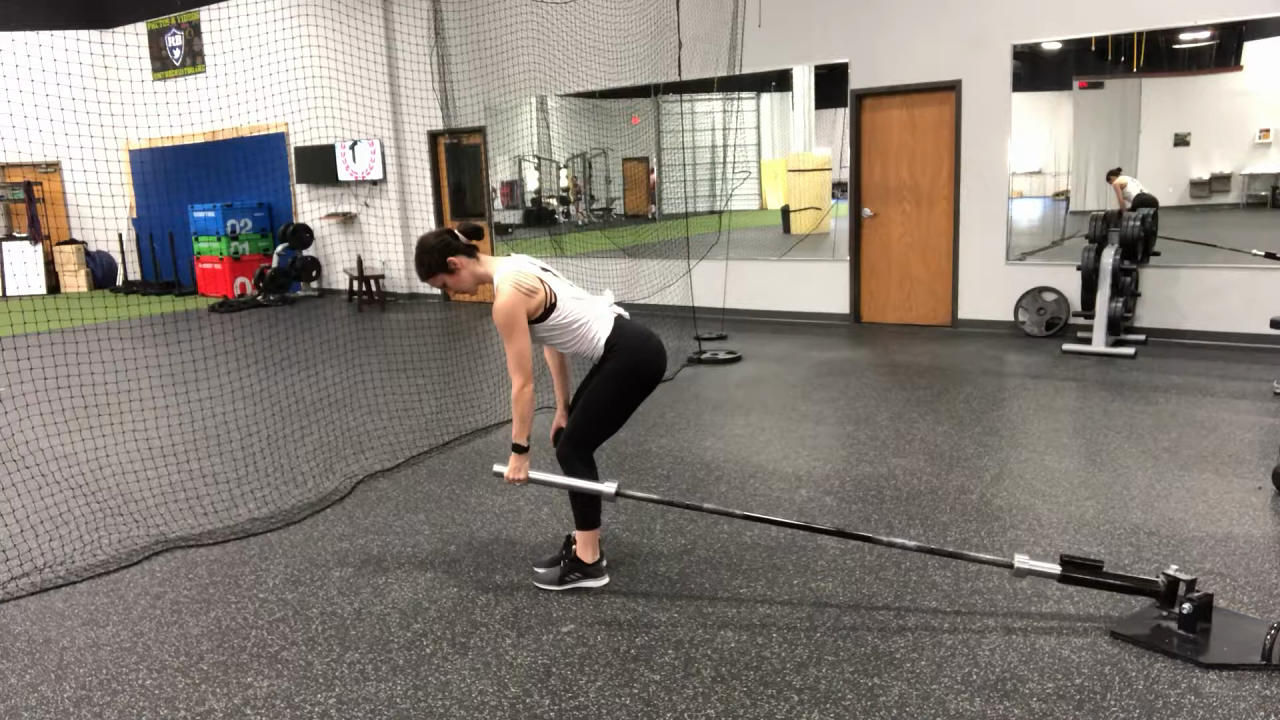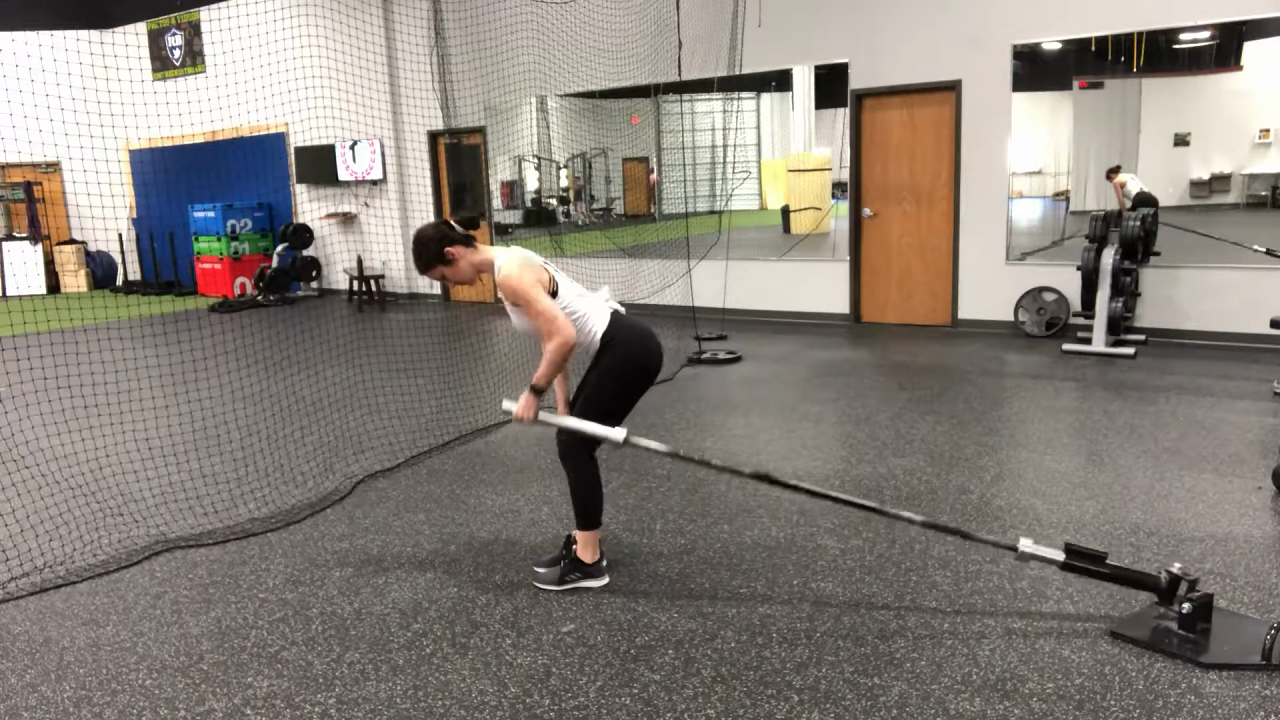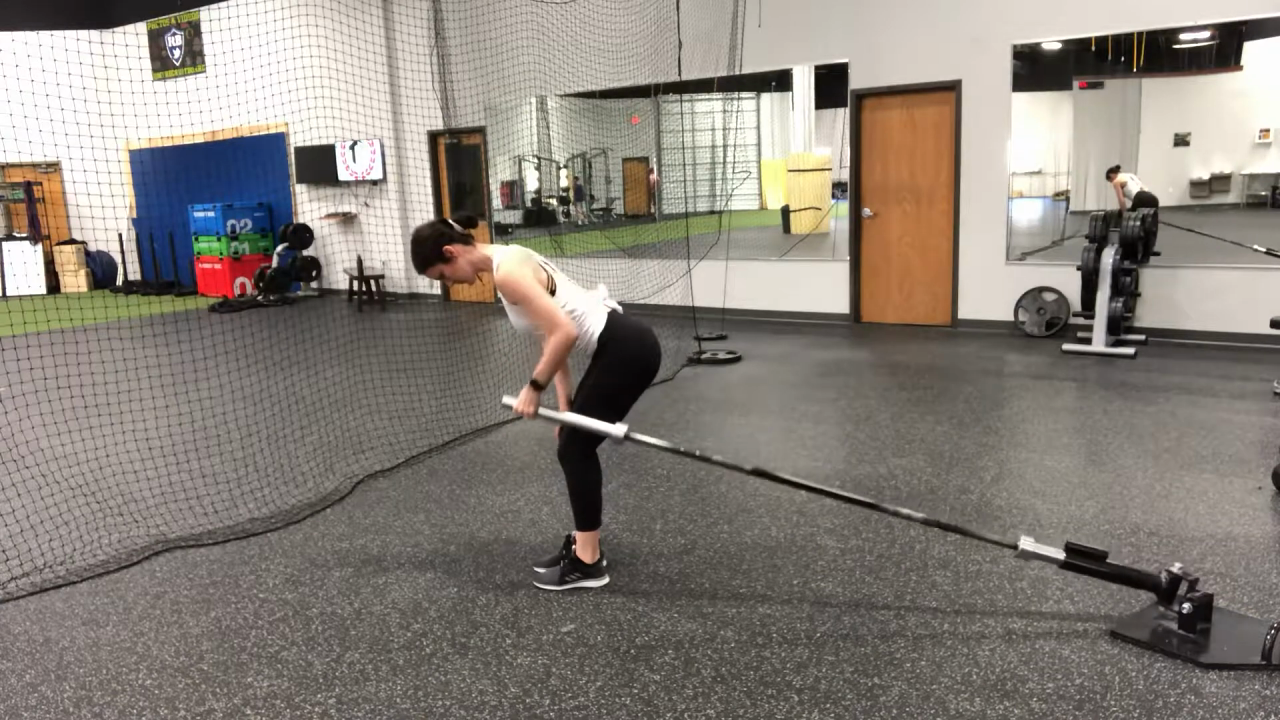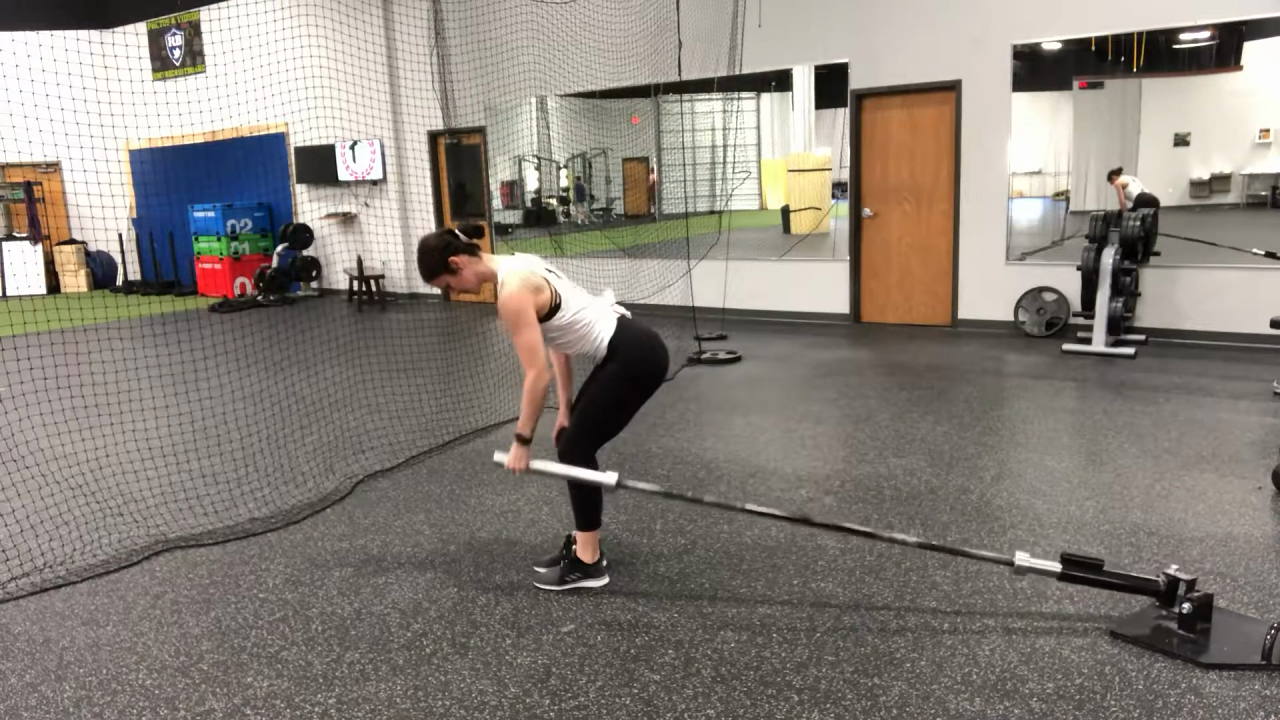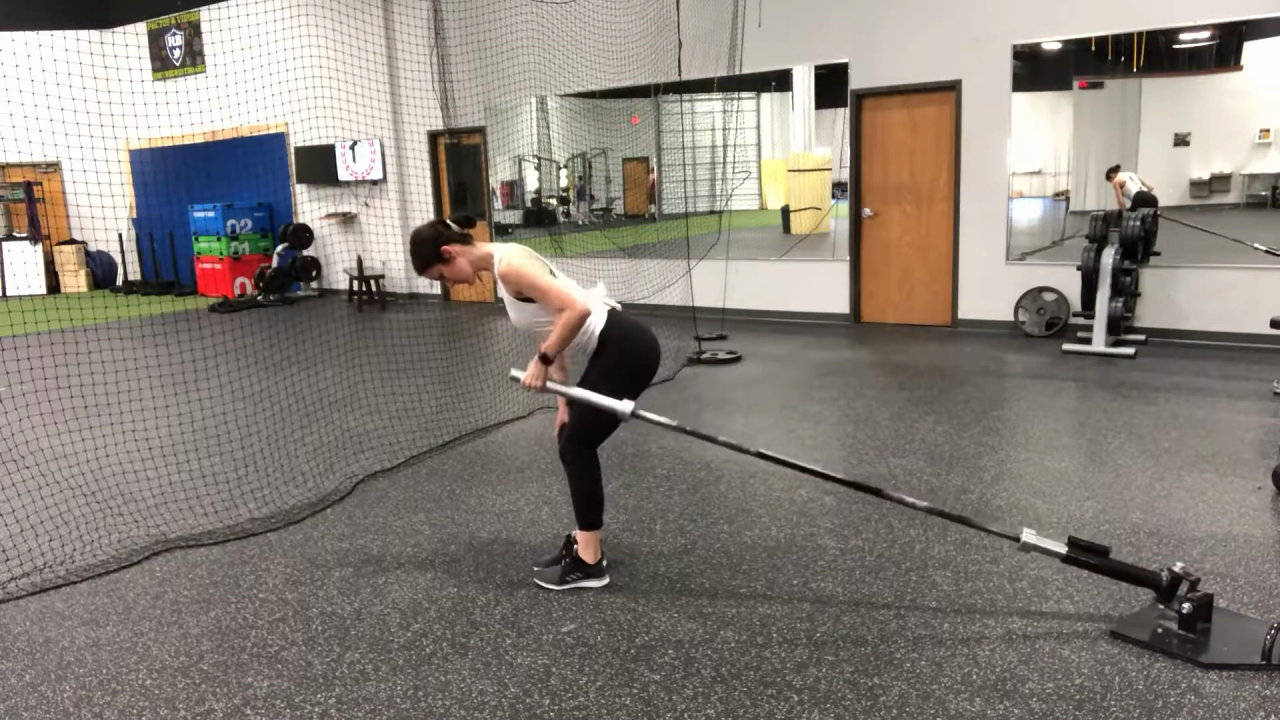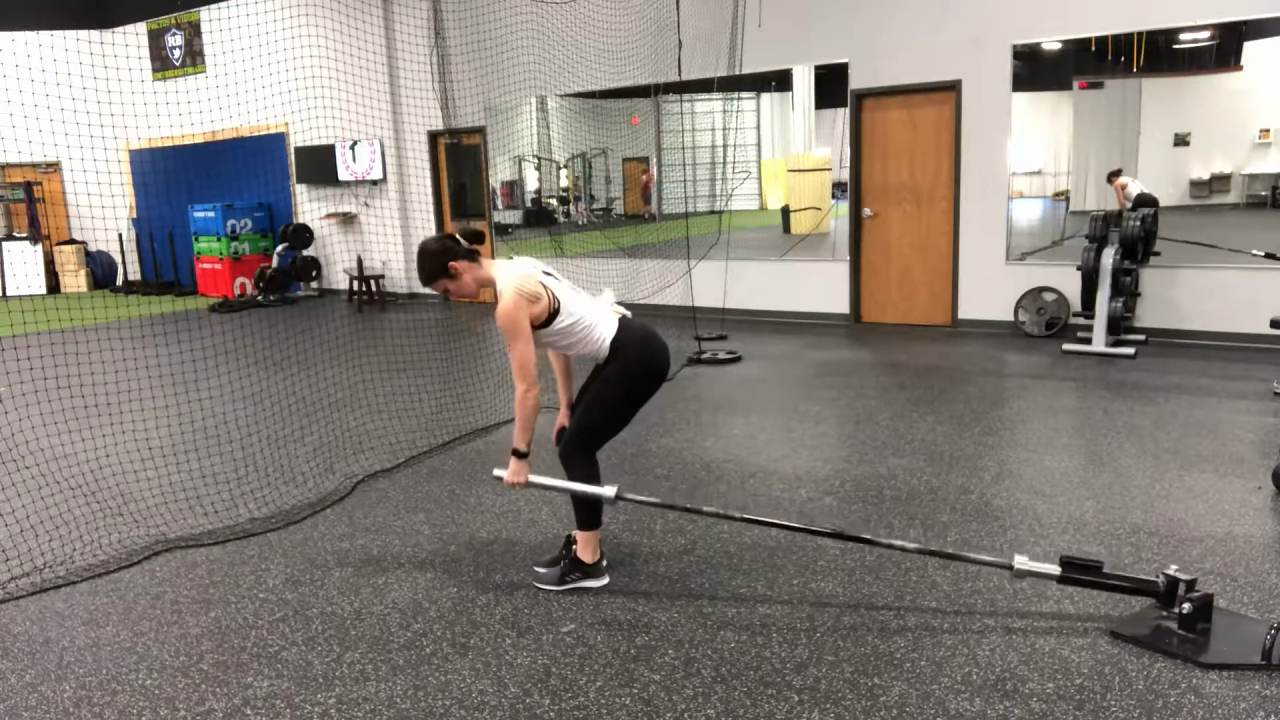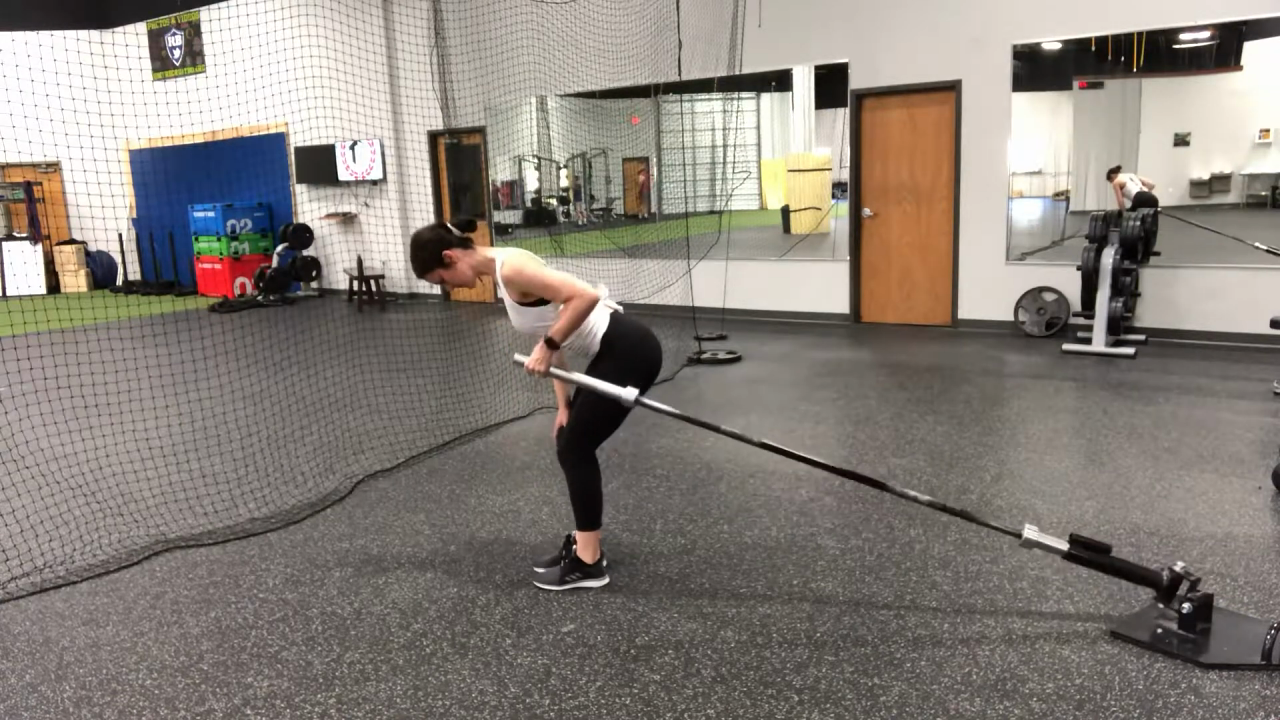
dt=0.7s
person 1, frame 1
left shoulder: (508, 295)
right shoulder: (515, 267)
left elbow: (523, 383)
left wrist: (519, 451)
right wrist: (563, 408)
left hip: (633, 356)
right hip: (623, 348)
left knee: (573, 449)
right knee: (567, 440)
left ankle: (588, 563)
right ankle: (583, 543)
person 1, frame 2
left shoulder: (510, 274)
right shoulder: (511, 262)
left elbow: (564, 338)
right elbow: (555, 334)
left wrist: (533, 393)
right wrist: (563, 404)
left hip: (629, 351)
right hip: (619, 346)
left knee: (576, 448)
right knee: (572, 442)
left ankle: (588, 563)
right ankle: (583, 542)
person 1, frame 3
left shoulder: (508, 272)
right shoulder: (510, 261)
left elbow: (564, 334)
right elbow: (555, 333)
left wrist: (534, 388)
right wrist: (565, 402)
left hip: (627, 350)
right hip: (619, 345)
left knee: (575, 448)
right knee: (575, 443)
left ankle: (588, 563)
right ankle: (583, 543)
person 1, frame 4
left shoulder: (512, 292)
right shoulder: (517, 267)
left elbow: (538, 376)
left wrist: (521, 441)
right wrist: (566, 408)
left hip: (636, 357)
right hip: (623, 350)
left knee: (575, 449)
right knee: (572, 443)
left ankle: (588, 562)
right ankle: (582, 545)
person 1, frame 5
left shoulder: (509, 266)
right shoulder: (506, 263)
left elbow: (576, 310)
right elbow: (550, 328)
left wrist: (541, 362)
right wrist: (564, 401)
left hip: (626, 349)
right hip: (616, 345)
left knee: (576, 447)
right knee: (572, 442)
left ankle: (589, 563)
right ankle: (583, 544)
person 1, frame 6
left shoulder: (511, 300)
right shoulder: (517, 269)
left elbow: (527, 388)
left wrist: (519, 456)
right wrist: (566, 407)
left hip: (637, 357)
right hip: (624, 348)
left knee: (576, 449)
right knee: (571, 439)
left ankle: (588, 562)
right ankle: (583, 544)
person 1, frame 7
left shoulder: (511, 269)
right shoulder: (506, 267)
left elbow: (585, 296)
right elbow: (553, 322)
left wrist: (547, 348)
right wrist: (565, 404)
left hip: (629, 351)
right hip: (616, 348)
left knee: (575, 448)
right knee: (572, 443)
left ankle: (589, 563)
right ankle: (583, 543)
